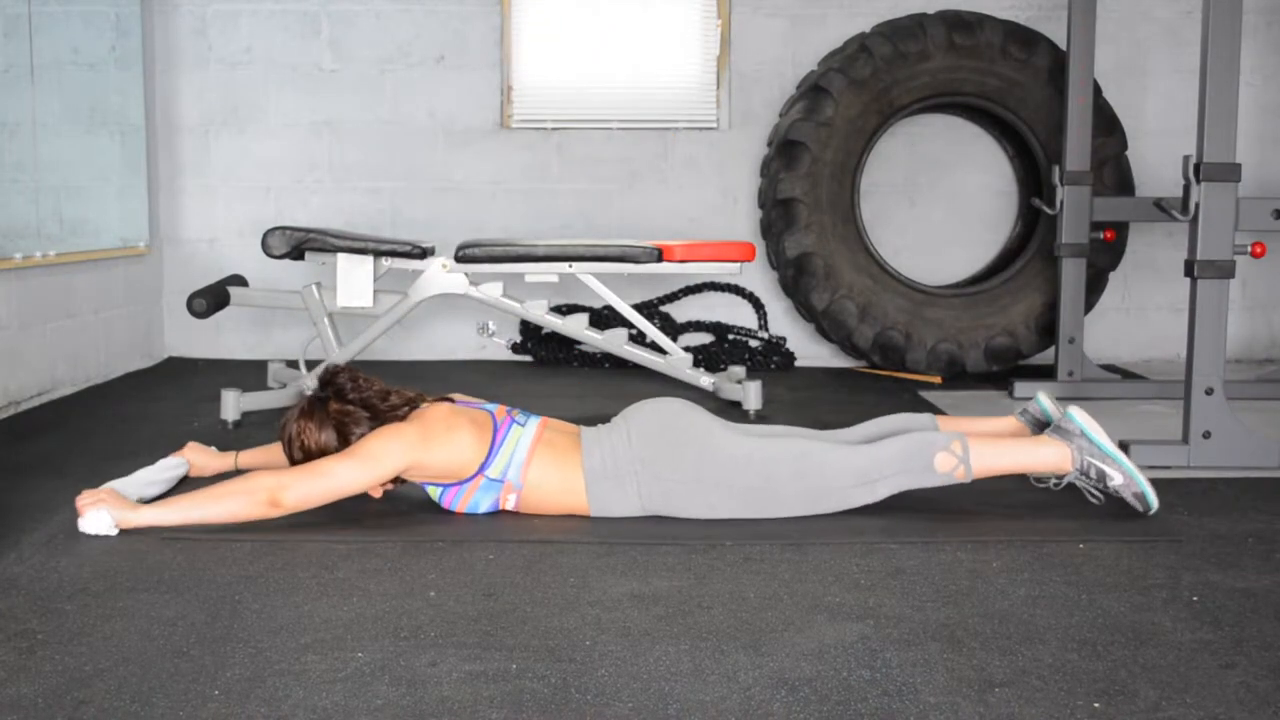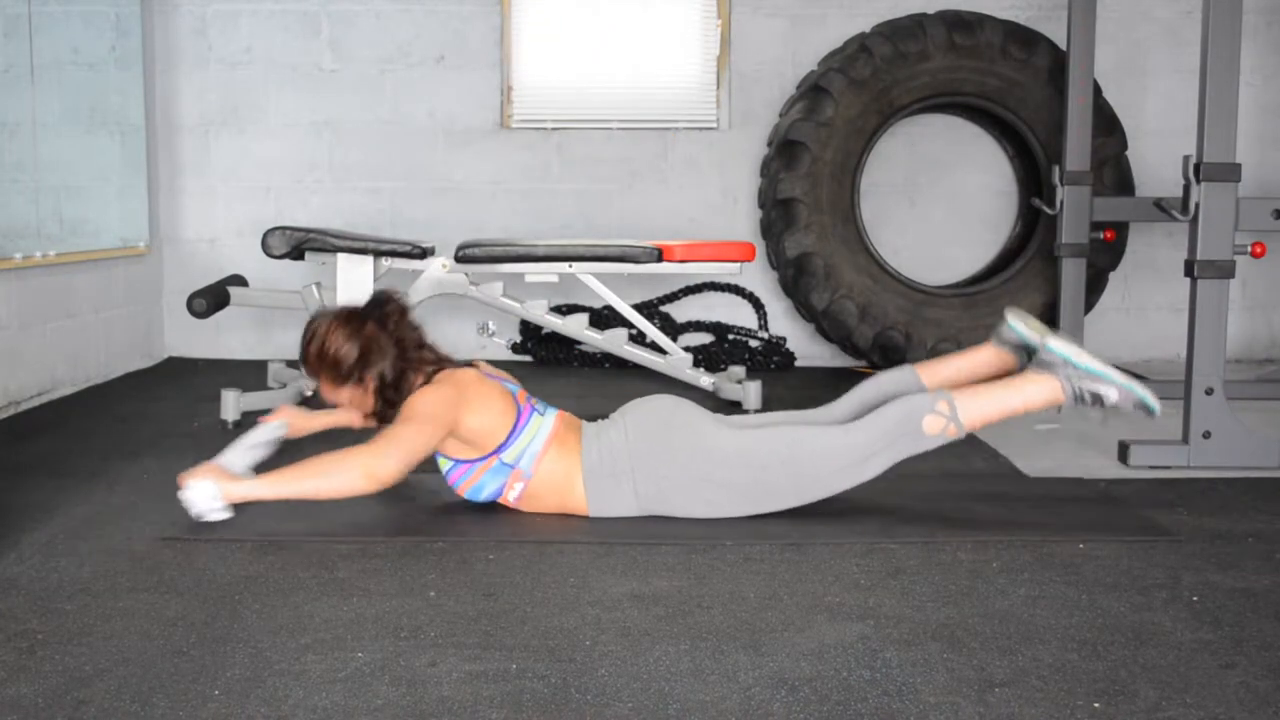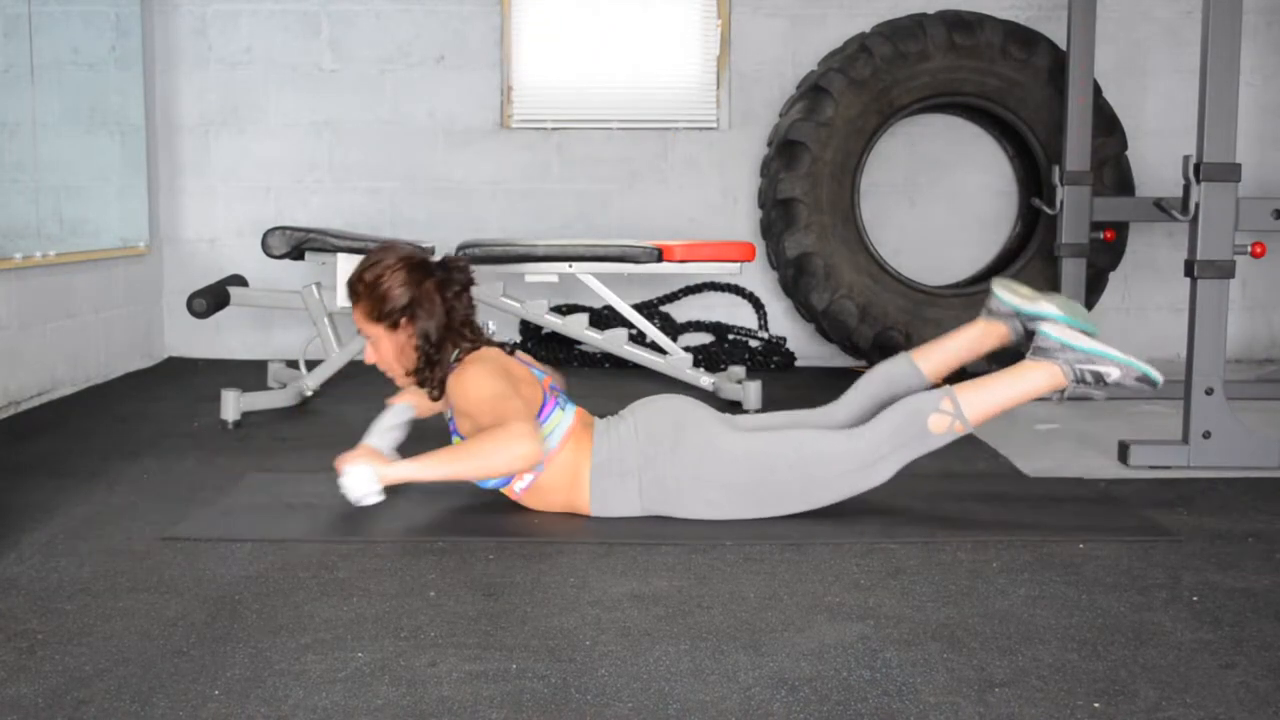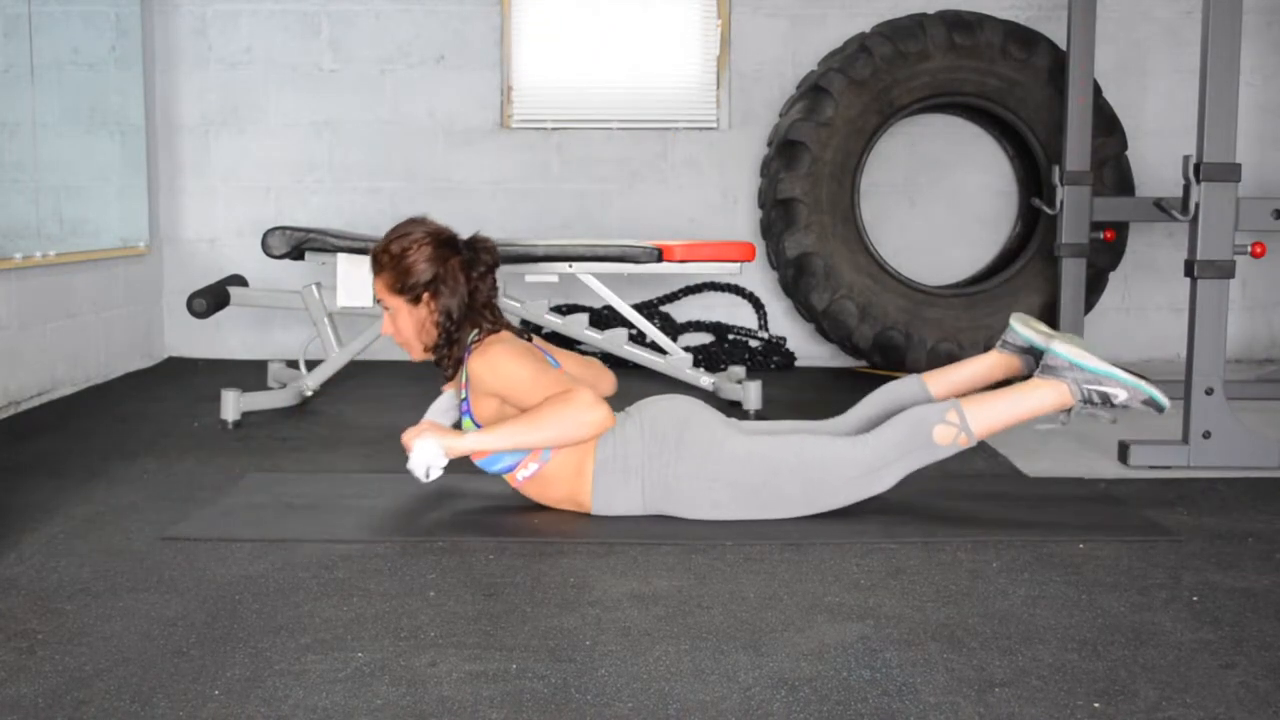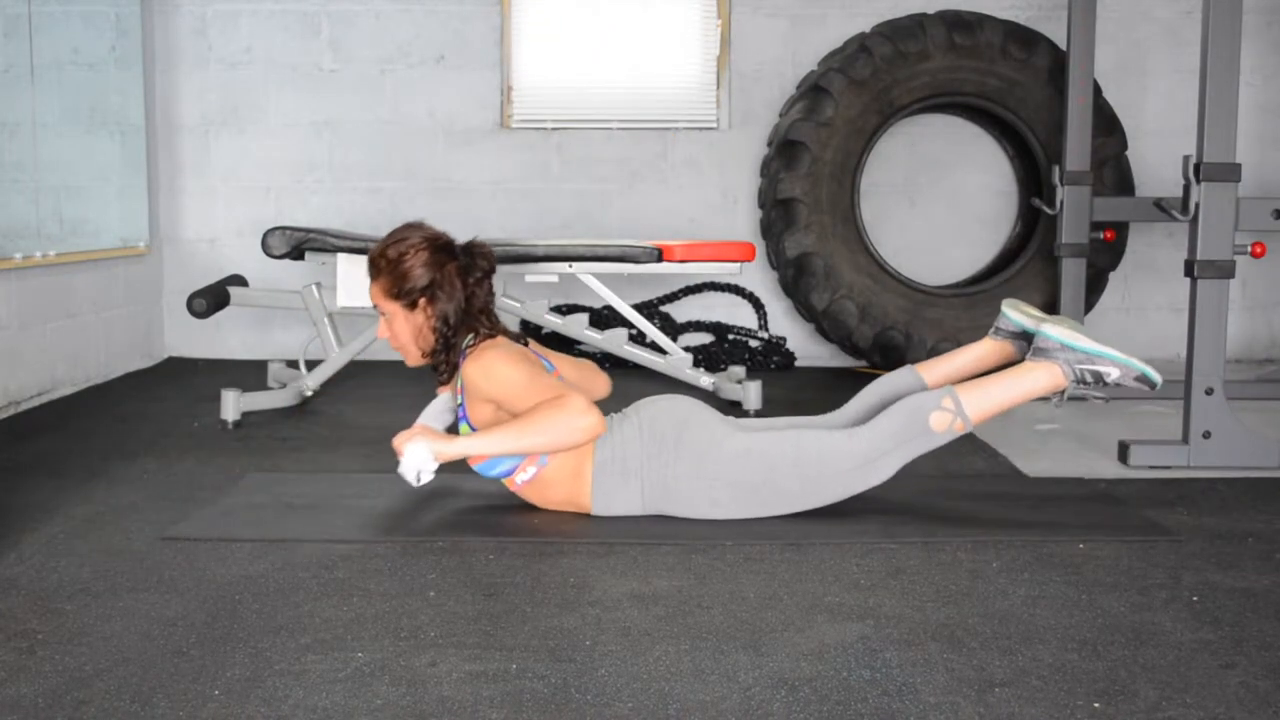
dt=0.3s
person 1, frame 1
left shoulder: (408, 441)
right shoulder: (413, 413)
left elbow: (280, 497)
right elbow: (318, 447)
left wrist: (133, 513)
right wrist: (220, 457)
left hip: (658, 469)
right hip: (656, 439)
left knee: (871, 474)
right knee: (850, 448)
left ankle: (1064, 456)
right ankle: (1032, 423)
person 1, frame 2
left shoulder: (426, 403)
right shoulder: (439, 371)
left elbow: (379, 465)
left wrist: (245, 484)
right wrist: (310, 421)
left hip: (659, 467)
right hip: (654, 436)
left knee: (866, 449)
right knee: (838, 423)
left ankle: (1057, 386)
right ankle: (1012, 351)
person 1, frame 3
left shoulder: (470, 379)
right shoulder: (481, 356)
left elbow: (520, 447)
left wrist: (396, 468)
left hip: (670, 471)
right hip: (661, 435)
left knee: (874, 454)
right knee: (850, 424)
left ankle: (1056, 369)
right ankle: (1002, 321)
person 1, frame 4
left shoulder: (489, 360)
right shoulder: (492, 342)
left elbow: (591, 411)
left wrist: (460, 438)
left hip: (674, 471)
right hip: (664, 438)
left knee: (876, 463)
right knee: (850, 436)
left ankle: (1067, 388)
right ankle: (1015, 355)
person 1, frame 5
left shoulder: (482, 366)
right shoulder: (488, 346)
left elbow: (583, 418)
left wrist: (455, 443)
left hip: (674, 468)
right hip: (664, 435)
left knee: (876, 451)
right knee: (847, 432)
left ankle: (1059, 371)
right ankle: (1008, 341)
